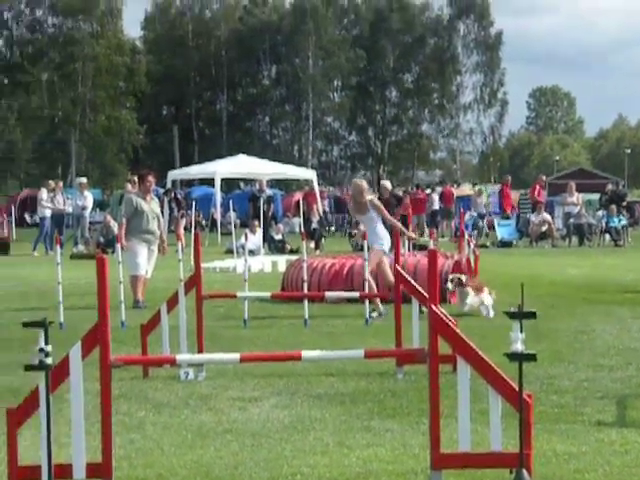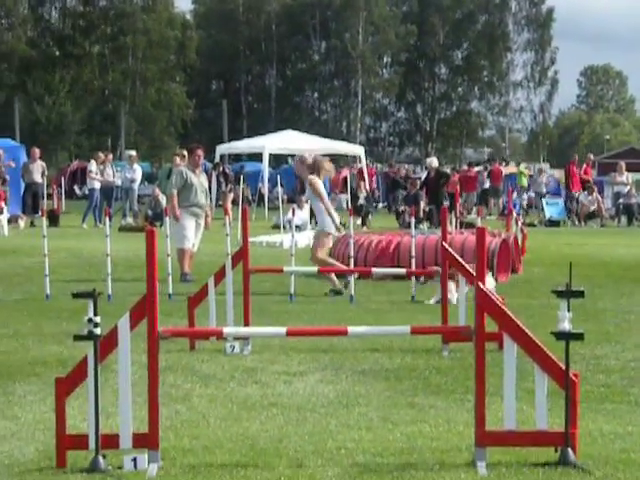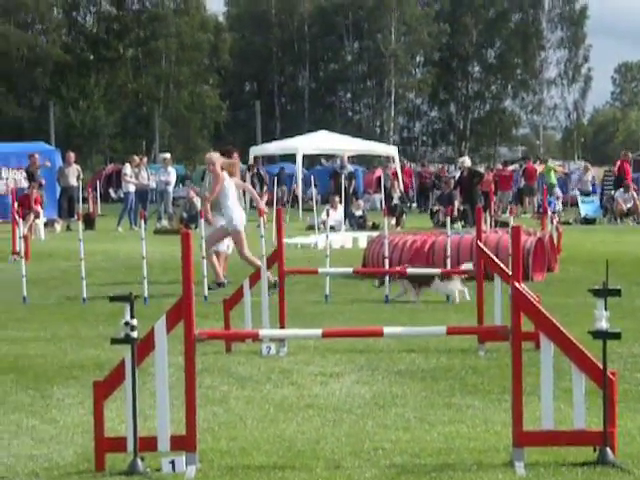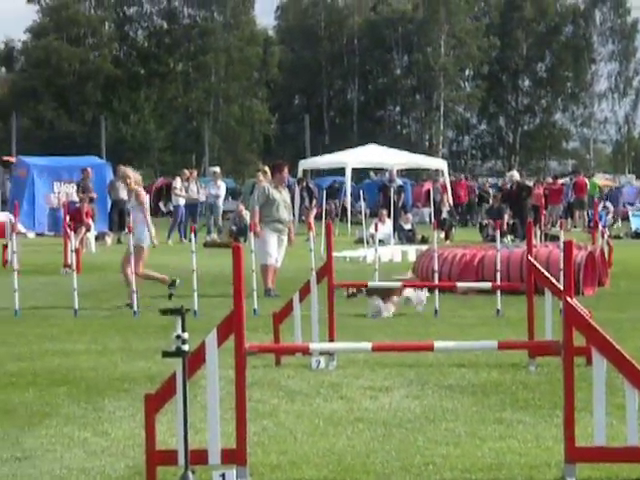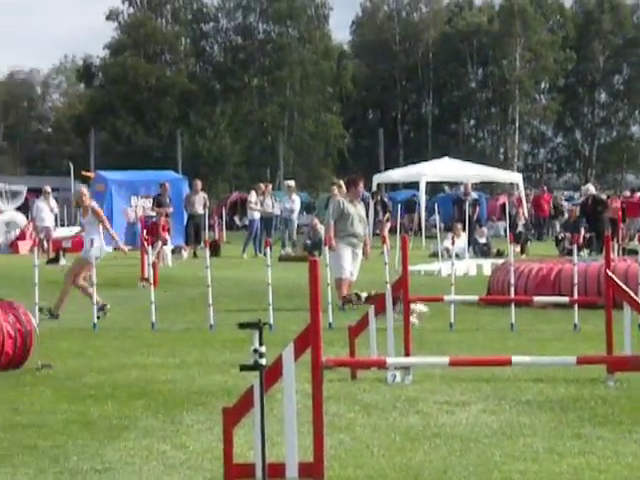
dt=0.4s
person 1, frame 1
left shoulder: (372, 201)
right shoulder: (352, 206)
left elbow: (389, 219)
left wrist: (406, 232)
right wrist: (362, 227)
left hip: (381, 240)
right hip: (373, 242)
left knee: (365, 272)
right knee: (389, 280)
left ankle: (378, 307)
person 1, frame 2
left shoulder: (311, 179)
right shoulder: (313, 179)
left elbow: (324, 200)
left wrist: (335, 222)
left hip: (327, 221)
right hip: (324, 221)
left knee: (316, 256)
right knee: (317, 256)
right ankle: (337, 287)
person 1, frame 3
left shoulder: (219, 176)
right shoulder: (228, 177)
left elbow: (210, 197)
right elbow: (247, 186)
right wrist: (259, 202)
left hip: (233, 218)
right hip: (232, 219)
left knee: (244, 255)
right knee: (207, 243)
left ankle: (271, 280)
right ankle: (220, 280)
person 1, frame 4
left shoulder: (138, 192)
right shoulder: (131, 192)
left elbow: (146, 215)
left wrist: (152, 234)
left hip: (143, 233)
right hip: (139, 233)
left knee: (138, 271)
right knee: (125, 267)
person 1, frame 5
left shoulder: (94, 208)
right shoulder: (82, 209)
left elbow: (107, 227)
left wrist: (118, 243)
left hip: (94, 247)
right hip: (89, 247)
left knee: (69, 277)
right knee: (77, 281)
left ankle: (55, 311)
right ankle: (101, 305)
person 2, frame 1
left shoulder: (155, 201)
right shoulder: (132, 198)
left elbow: (160, 222)
right elbow: (123, 219)
left wrist: (163, 240)
right wrist: (122, 237)
left hip: (153, 242)
right hip: (136, 240)
left knee: (146, 273)
right knee: (138, 271)
left ankle: (142, 299)
right ankle: (137, 300)
person 2, frame 2
left shoulder: (203, 175)
right shoulder: (181, 171)
left elbow: (206, 197)
right elbow: (173, 191)
left wrist: (208, 215)
right wrist: (174, 209)
left hip: (199, 215)
right hip: (185, 213)
left knee: (193, 245)
right knee: (185, 244)
left ankle: (189, 272)
right ankle: (184, 273)
person 2, frame 3
left shoulder: (235, 177)
right shoulder: (215, 173)
left elbow: (240, 198)
right elbow: (206, 193)
left wrist: (242, 215)
right wrist: (207, 212)
left hip: (233, 216)
right hip: (219, 215)
left knee: (227, 247)
right knee: (219, 245)
left ankle: (223, 274)
right ankle: (219, 275)
person 2, frame 4
left shoulder: (285, 191)
right shoulder: (264, 188)
left elbow: (289, 213)
right elbow: (255, 206)
left wrist: (291, 230)
right wrist: (256, 225)
left hip: (282, 231)
right hip: (268, 229)
left knee: (277, 261)
right knee: (268, 259)
left ankle: (272, 287)
right ankle: (268, 288)
person 2, frame 5
left shoulder: (361, 205)
right shoulder: (339, 201)
left elbow: (364, 226)
right elbow: (330, 220)
left wrist: (367, 244)
right wrist: (330, 238)
left hip: (357, 244)
right hip: (342, 243)
left knee: (352, 275)
right knee: (343, 273)
left ankle: (347, 300)
right ankle: (342, 301)
